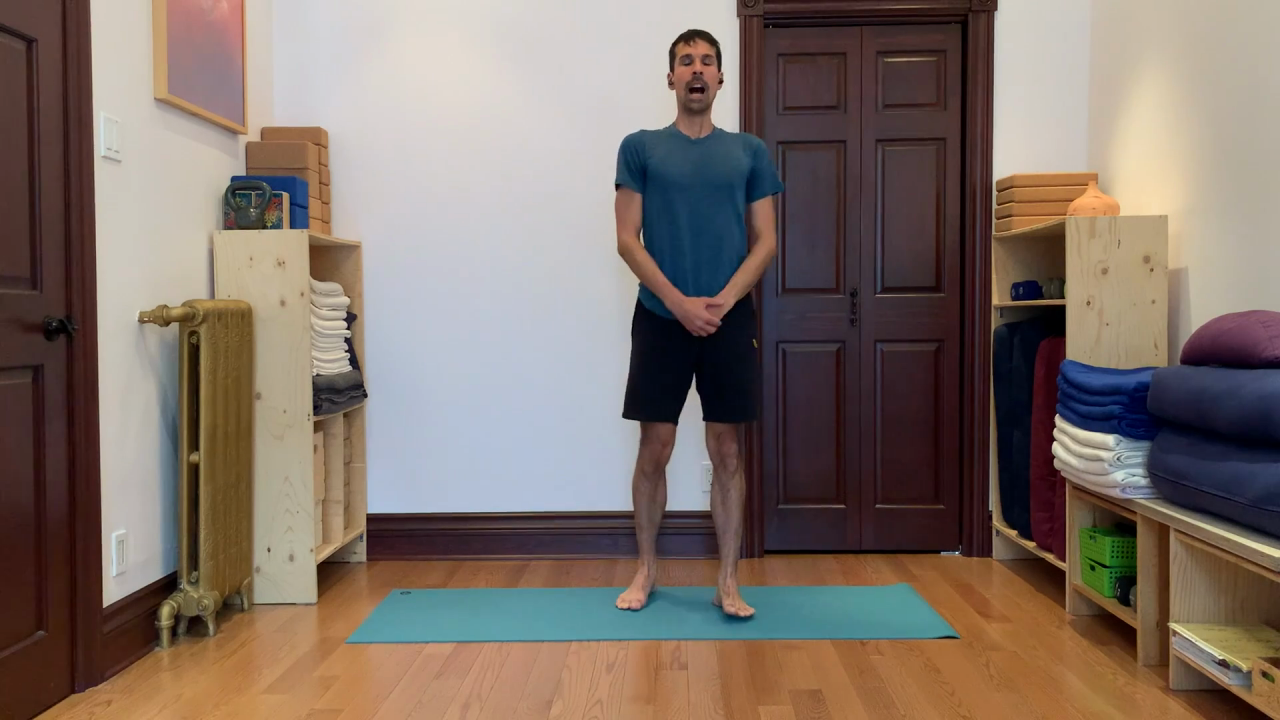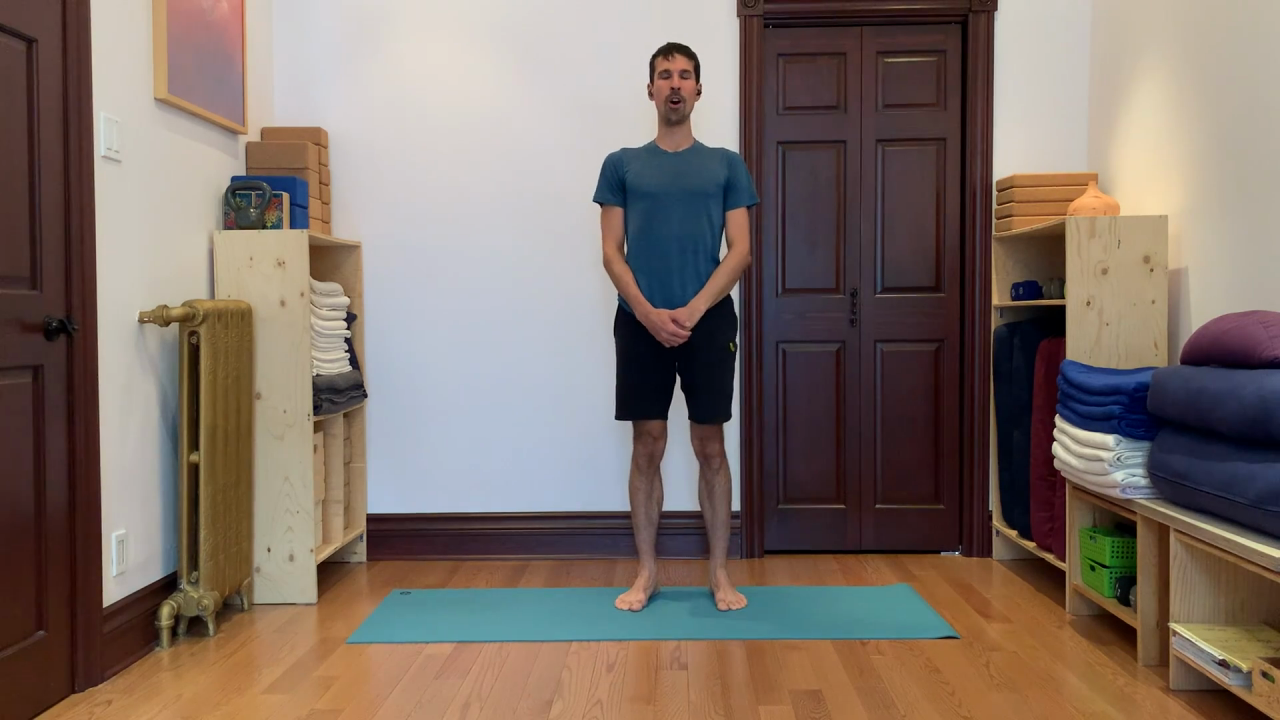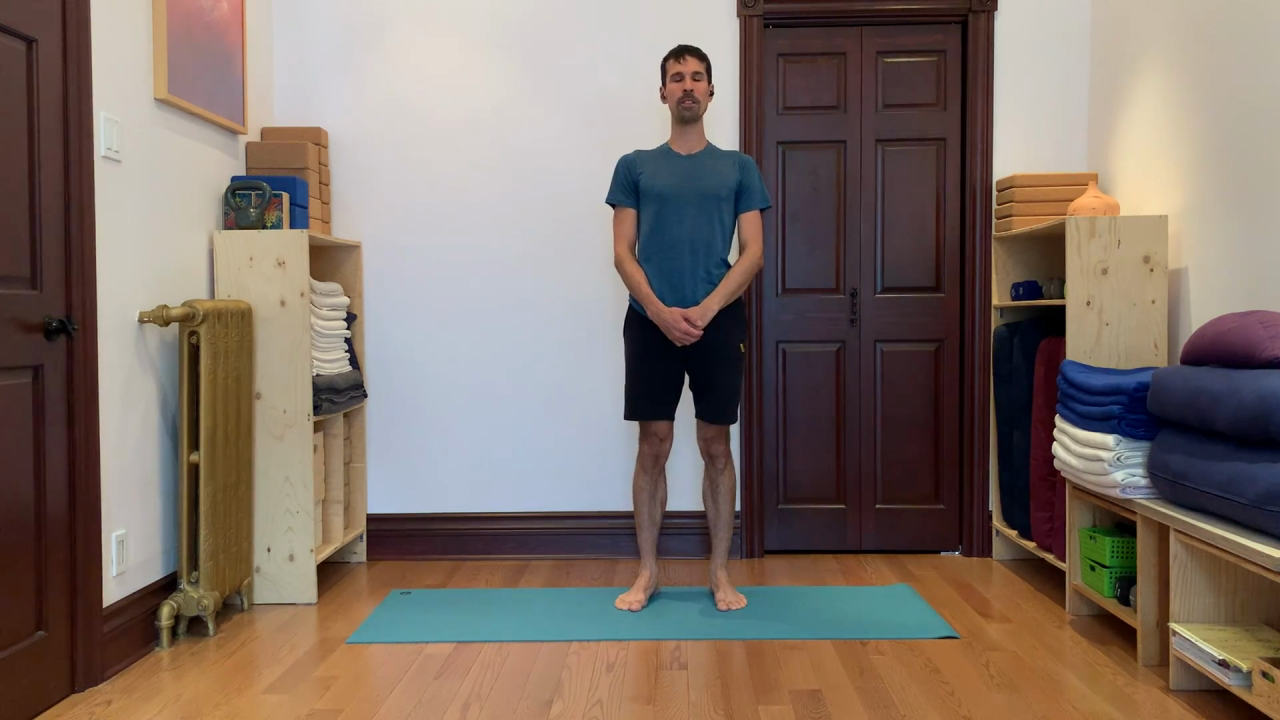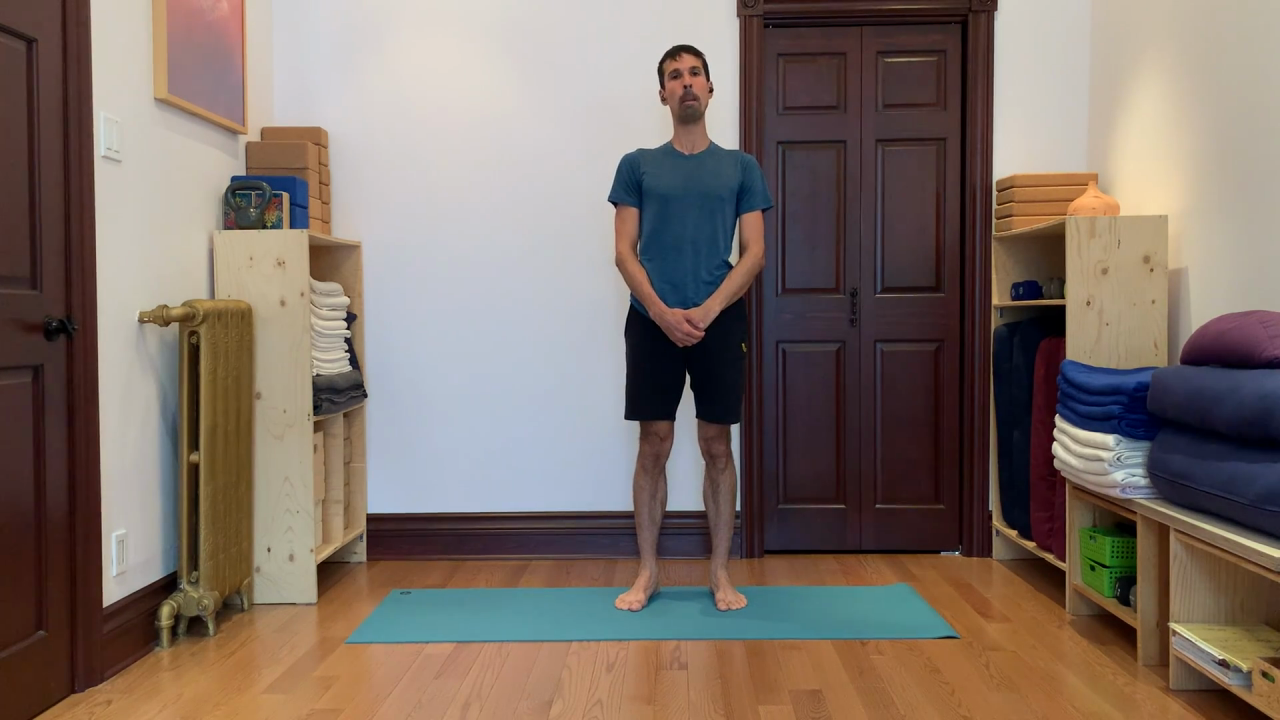
dt=0.7s
person 1, frame 1
left shoulder: (748, 151)
right shoulder: (640, 147)
left elbow: (766, 242)
right elbow: (628, 240)
left wrist: (722, 302)
right wrist: (679, 301)
left hip: (730, 319)
right hip: (660, 318)
left knee: (726, 452)
right knee: (653, 450)
left ankle: (728, 580)
right ankle: (646, 569)
person 1, frame 2
left shoulder: (725, 164)
right shoulder: (621, 164)
left elbow: (740, 251)
right elbow: (612, 252)
left wrist: (693, 310)
right wrist: (648, 313)
left hip: (709, 320)
right hip: (640, 323)
left knee: (710, 448)
right knee: (647, 448)
left ankle: (719, 571)
right ankle: (646, 571)
person 1, frame 3
left shoulder: (738, 168)
right shoulder: (635, 166)
left elbow: (753, 253)
right elbow: (624, 253)
left wrist: (705, 310)
right wrist: (660, 312)
left hip: (719, 322)
right hip: (651, 322)
left knee: (716, 447)
right knee: (653, 447)
left ankle: (720, 571)
right ankle: (647, 571)
person 1, frame 4
left shoulder: (740, 166)
right shoulder: (637, 165)
left elbow: (753, 253)
right elbow: (625, 252)
left wrist: (706, 311)
right wrist: (662, 312)
left hip: (720, 322)
right hip: (652, 322)
left knee: (717, 447)
right knee: (653, 446)
left ankle: (719, 571)
right ankle: (647, 570)
